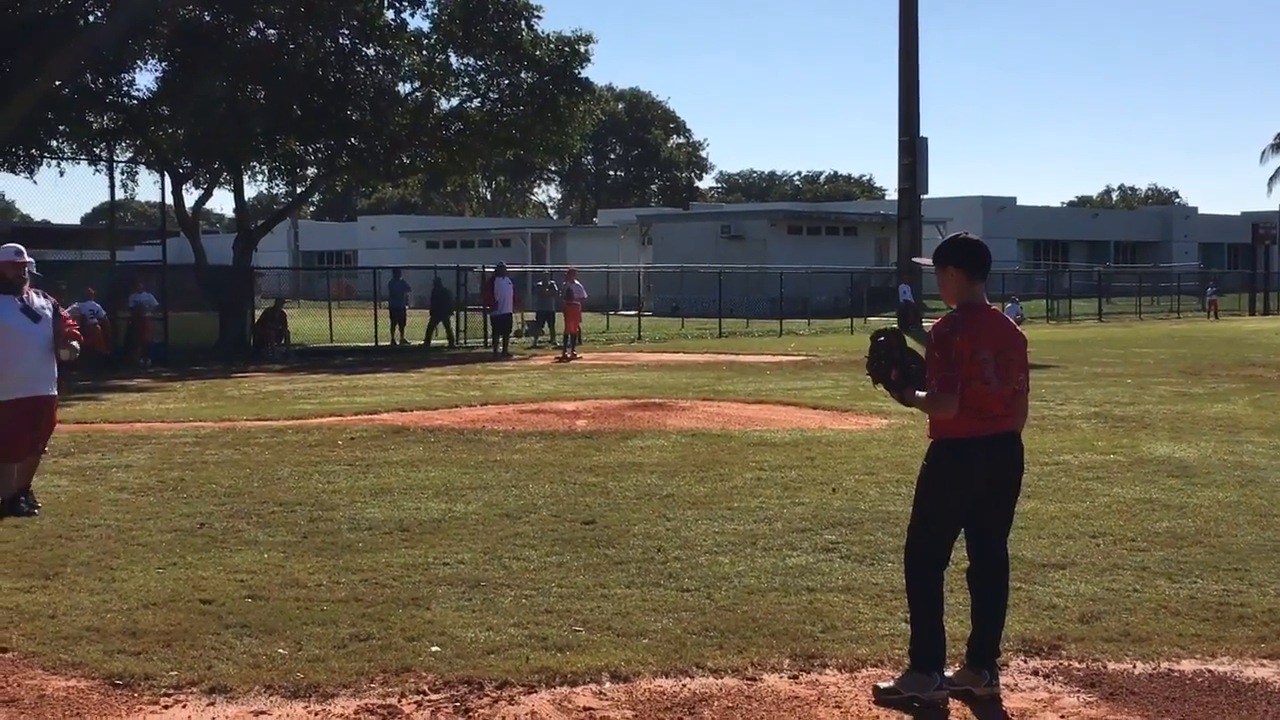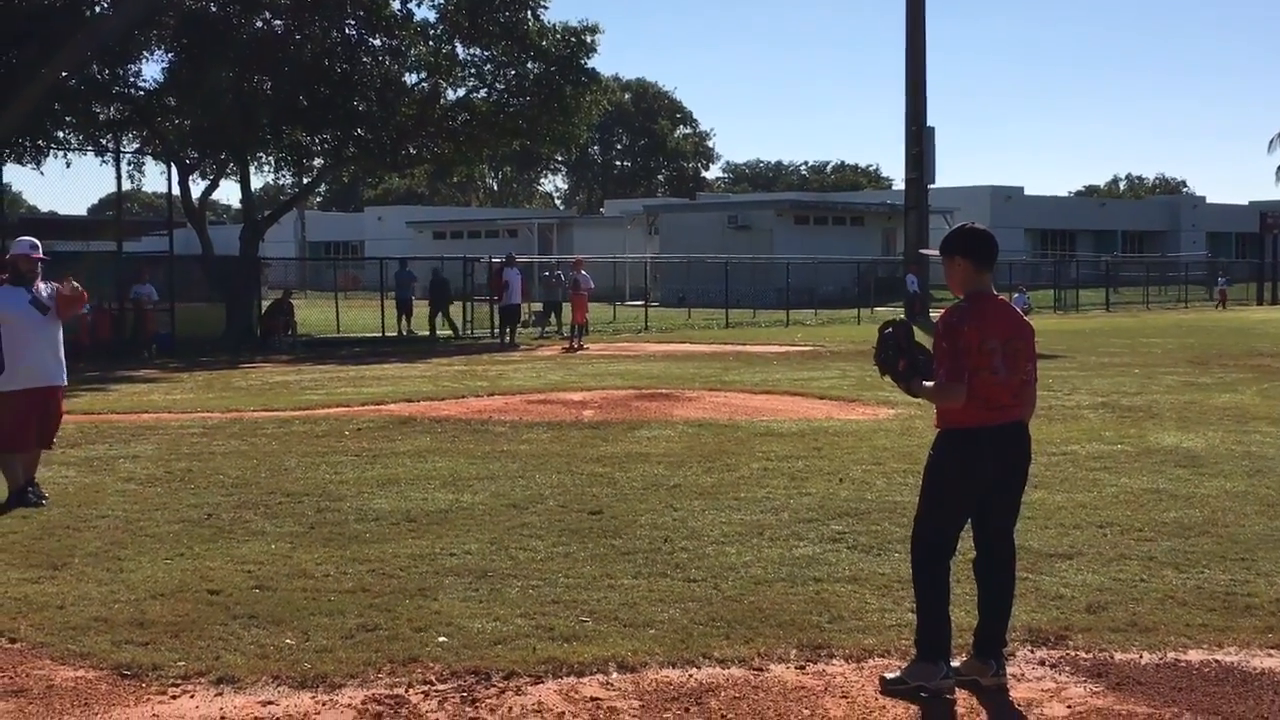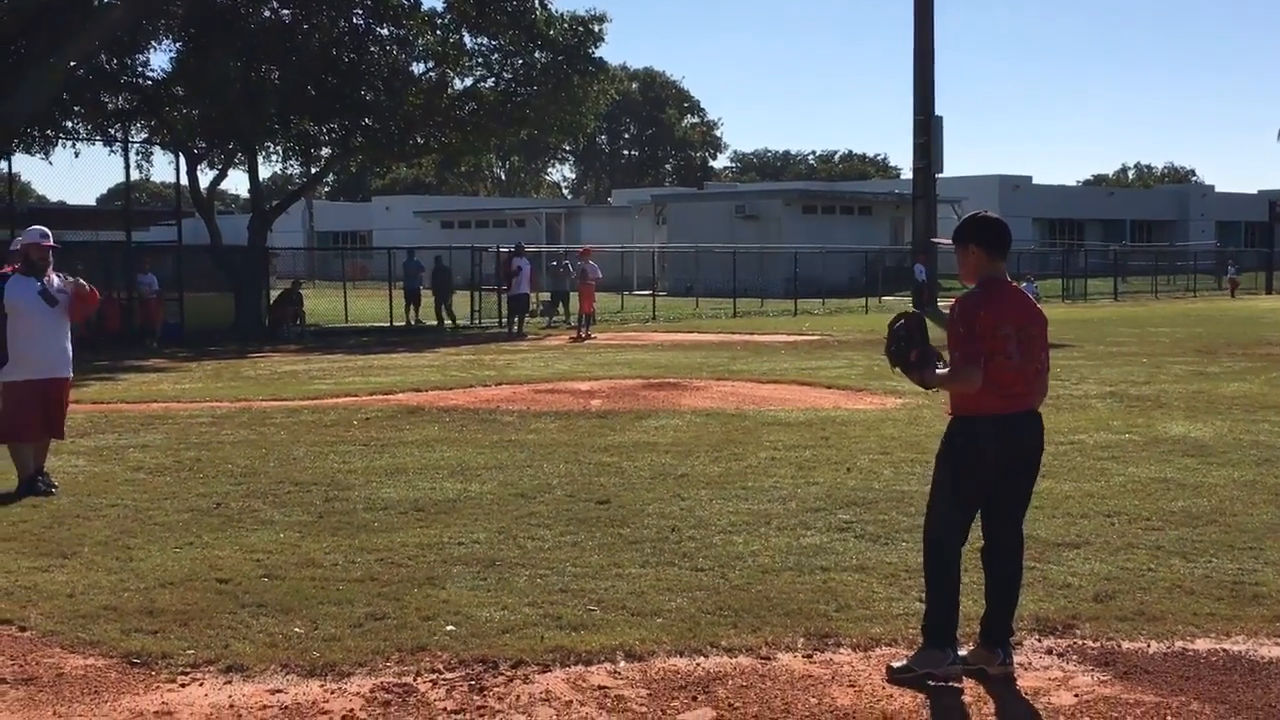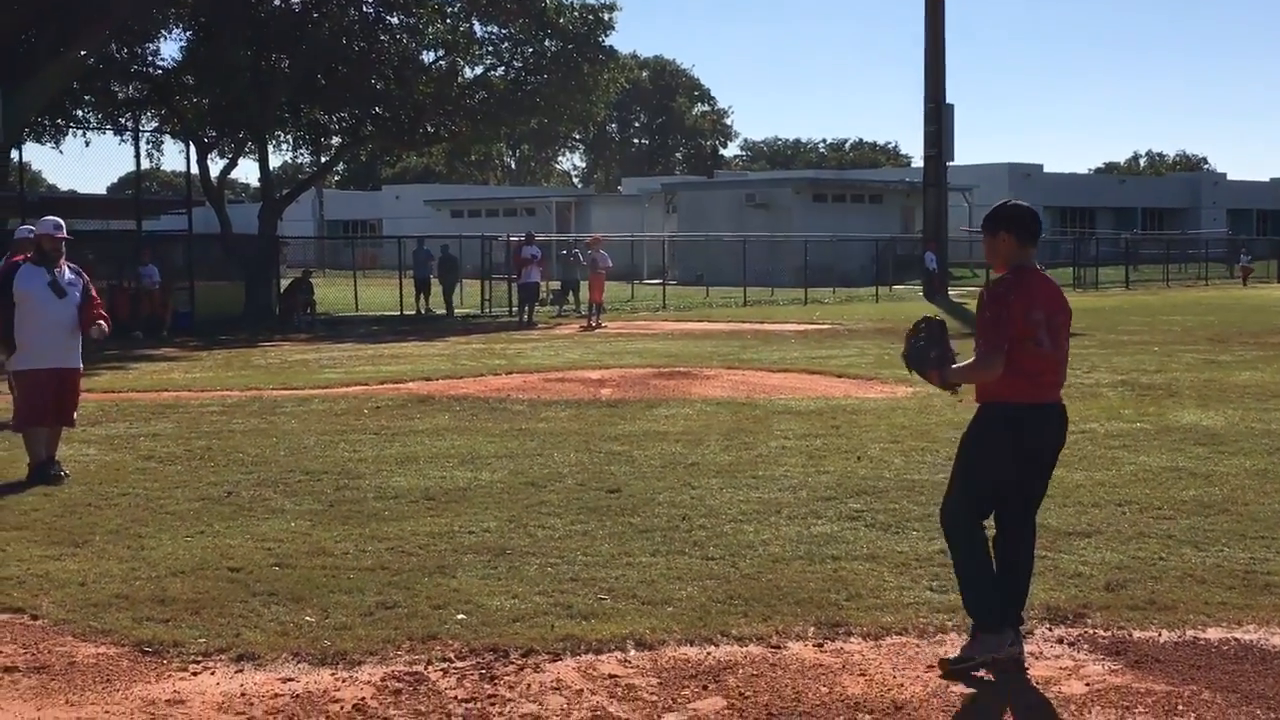
dt=0.2s
person 1, frame 1
left shoulder: (949, 330)
right shoulder: (1011, 331)
left elbow: (945, 407)
right elbow: (1020, 408)
left wrist: (909, 396)
left hip: (957, 457)
right hip: (1005, 454)
left knee: (924, 560)
right knee: (991, 560)
left ankle: (926, 674)
right ankle: (982, 668)
person 1, frame 2
left shoulder: (956, 320)
right shoulder: (1018, 321)
left elbow: (953, 395)
right elbow: (1028, 398)
left wrist: (917, 386)
left hip: (963, 447)
right hip: (1012, 445)
left knee: (931, 550)
right knee: (997, 550)
left ankle: (932, 664)
right ankle: (989, 658)
person 1, frame 3
left shoulder: (971, 306)
right shoulder: (1031, 309)
left elbow: (968, 378)
right elbow: (1040, 387)
left wrist: (929, 376)
left hip: (976, 434)
right hip: (1025, 432)
left knee: (943, 538)
right knee: (1005, 539)
left ankle: (938, 650)
right ankle: (995, 647)
person 1, frame 4
left shoulder: (1000, 292)
right shoulder: (1055, 296)
left elbow: (990, 366)
right elbow: (1058, 372)
left wrist: (948, 374)
left hip: (1004, 421)
right hip: (1050, 419)
left knee: (960, 516)
right knee: (1017, 526)
left ankle: (991, 629)
right ankle: (1004, 633)
person 2, frame 1
left shoulder: (43, 300)
left elbow: (63, 325)
left wrist: (70, 342)
left hip: (43, 388)
left knee: (35, 445)
left ankle: (23, 490)
person 2, frame 2
left shoulder: (51, 291)
left elbow: (69, 307)
left wrist: (71, 294)
left hip: (50, 380)
left knee: (41, 436)
left ankle: (29, 482)
person 2, frame 3
left shoulder: (62, 282)
left elbow: (82, 307)
left wrist: (83, 293)
left hip: (57, 371)
left knee: (49, 425)
left ankle: (39, 471)
right ankle: (27, 478)
person 2, frame 4
left shoulder: (76, 275)
left elbow: (91, 306)
left wrist: (97, 323)
left hip: (68, 360)
right hip: (29, 360)
left knee: (60, 414)
right knee: (34, 414)
left ankle: (50, 460)
right ankle: (38, 466)
